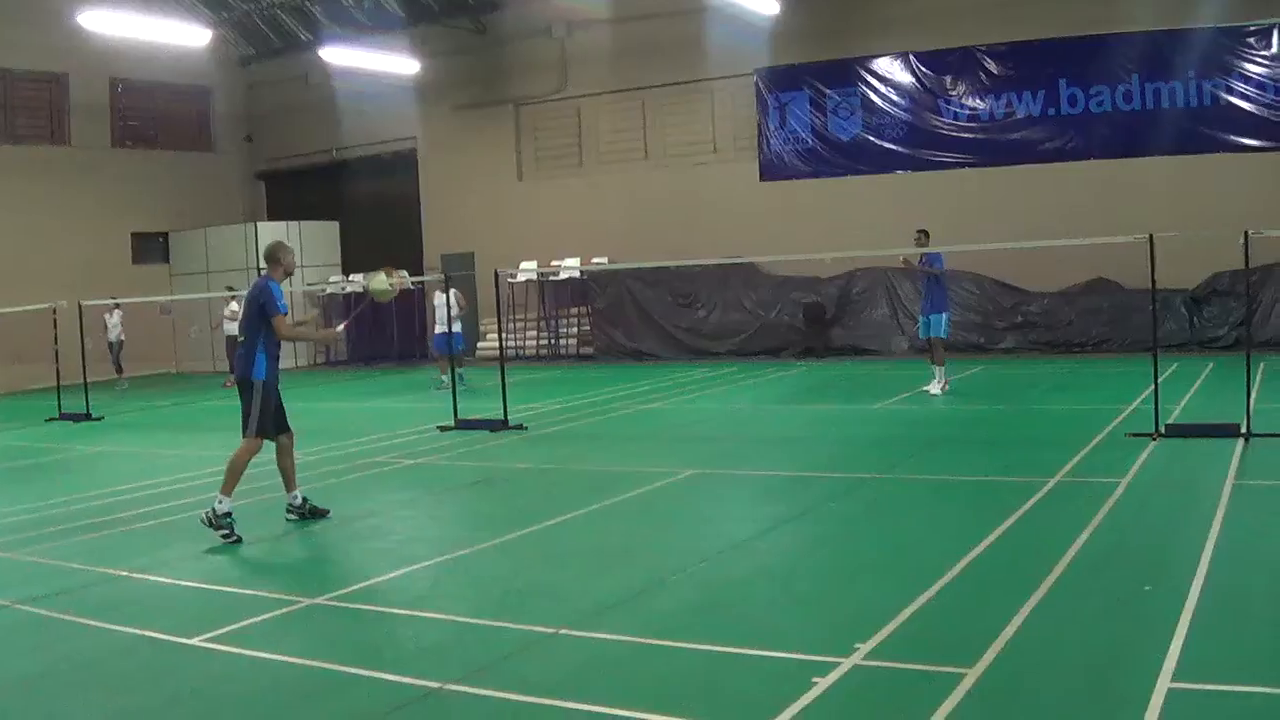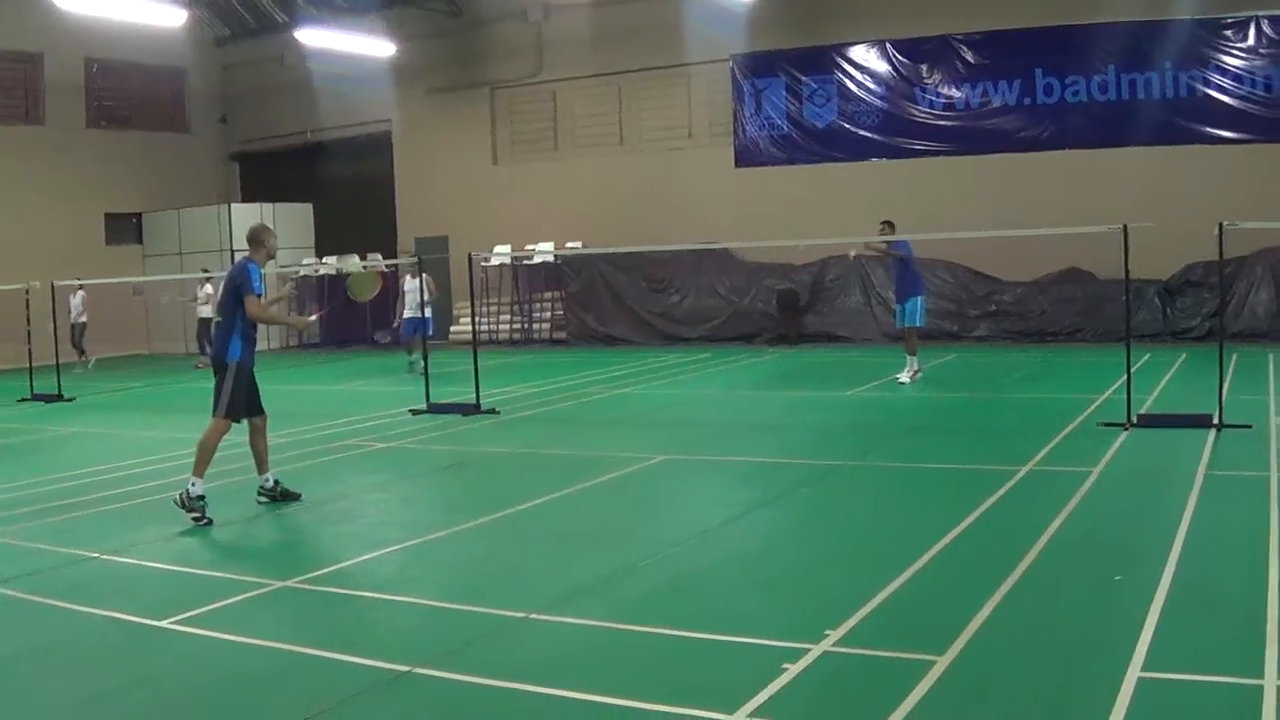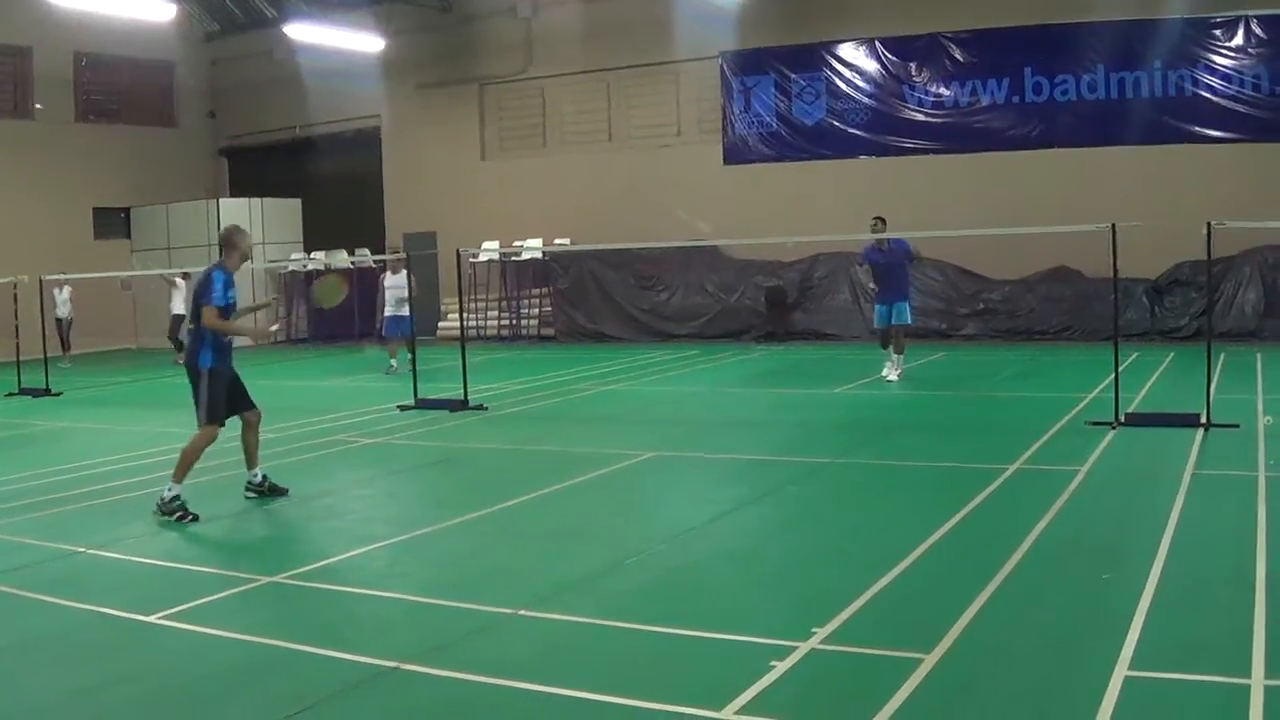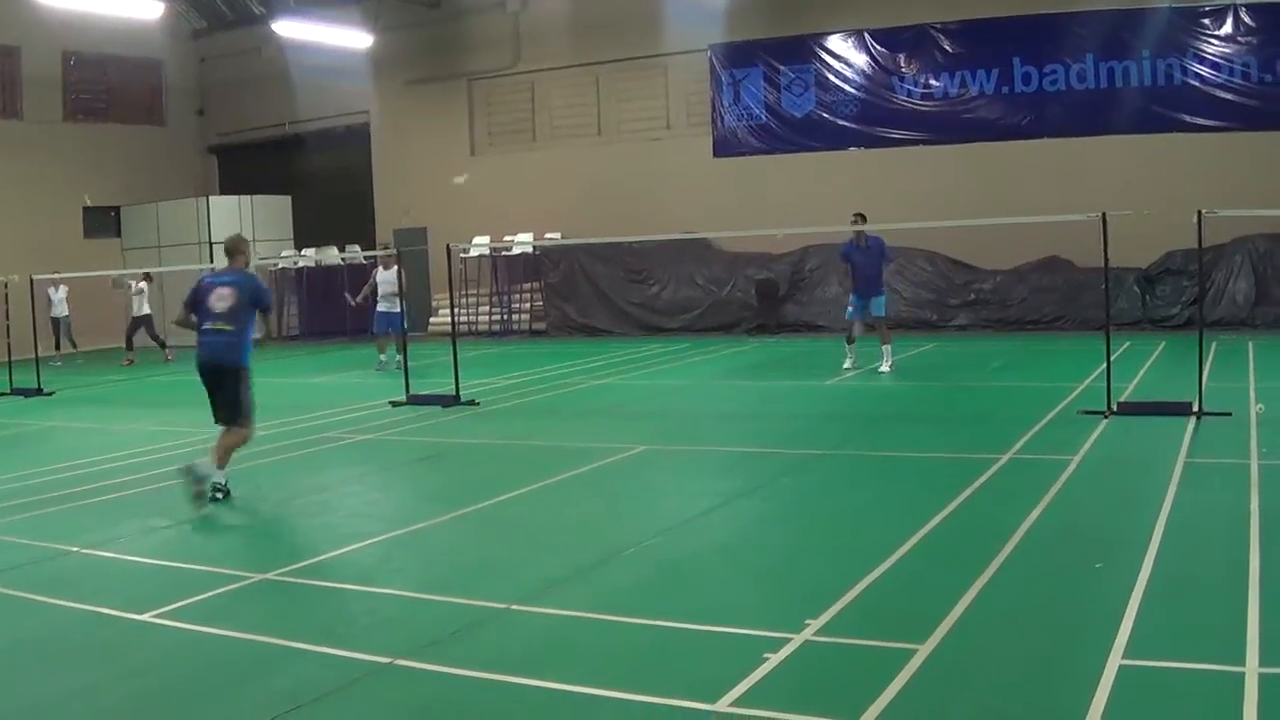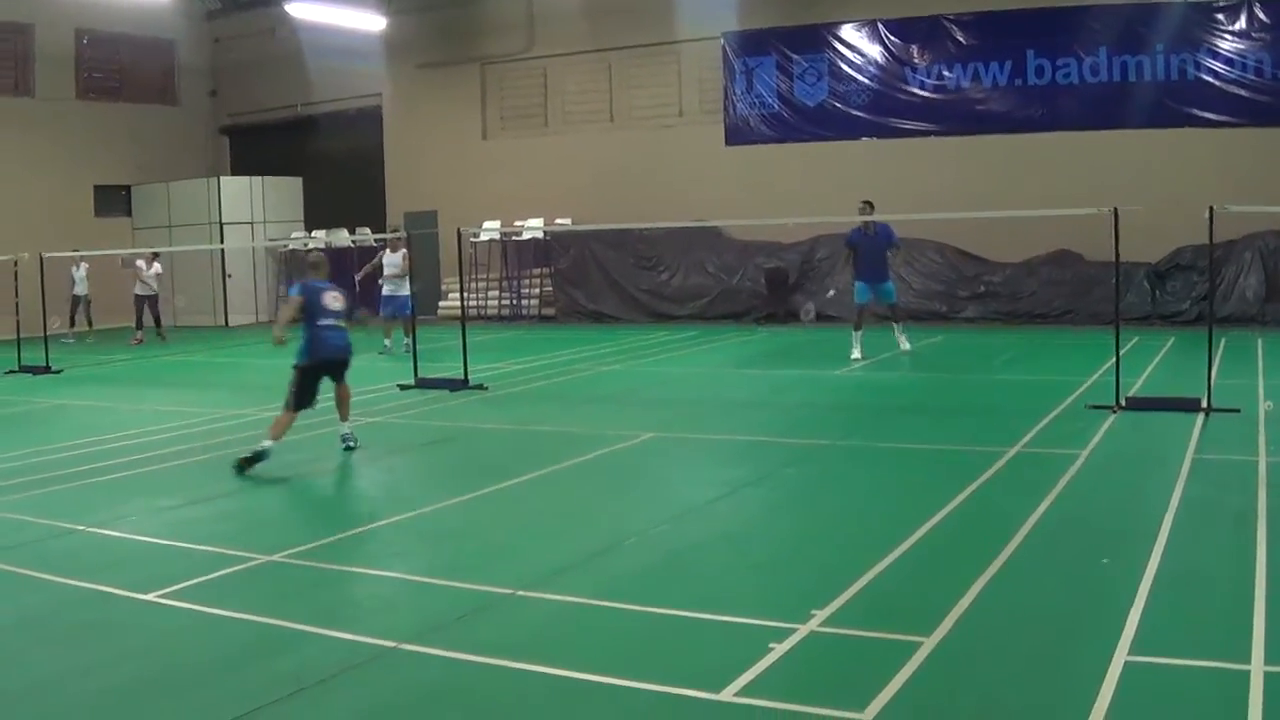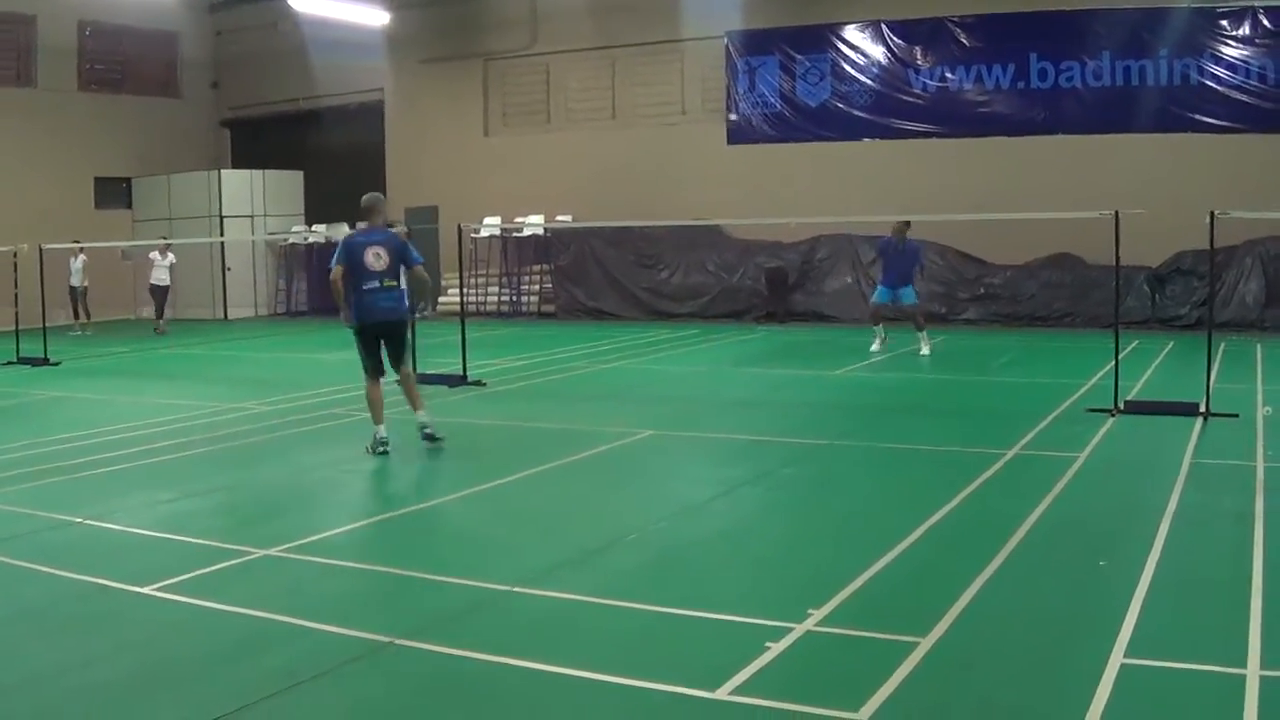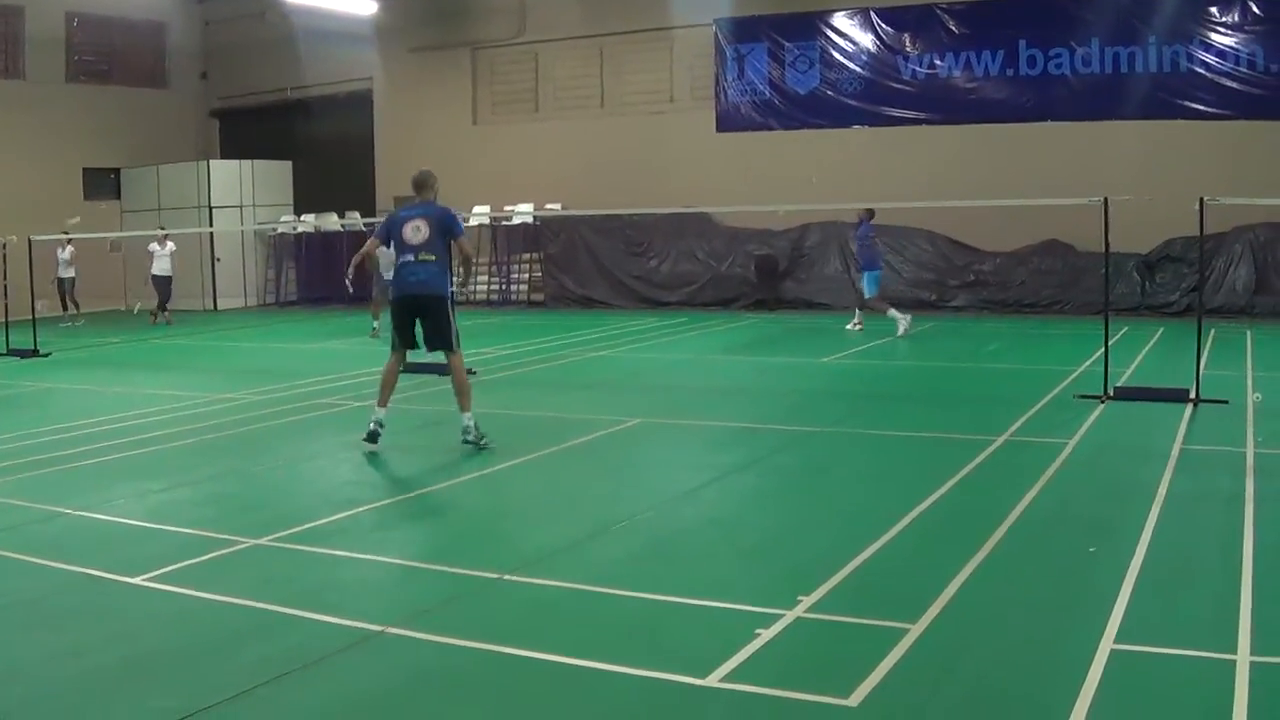
dt=0.5s
person 1, frame 1
left shoulder: (263, 287)
right shoulder: (269, 287)
right elbow: (282, 332)
left wrist: (303, 323)
right wrist: (319, 335)
left hip: (263, 375)
right hip: (256, 375)
left knee: (284, 437)
right knee: (253, 442)
left ankle: (295, 502)
right ankle: (219, 510)
person 1, frame 2
left shoulder: (245, 268)
right shoulder: (249, 268)
right elbow: (253, 312)
left wrist: (277, 298)
right wrist: (291, 321)
left hip: (239, 356)
right hip: (232, 356)
left knee: (258, 419)
right knee: (221, 422)
left ankle: (267, 485)
right ankle: (192, 492)
person 1, frame 3
left shoulder: (224, 276)
right shoulder: (216, 276)
right elbow: (209, 322)
left wrist: (258, 306)
right wrist: (251, 332)
left hip: (220, 362)
right hip: (206, 363)
left knee: (251, 416)
right knee: (209, 431)
left ankle: (255, 480)
right ankle: (170, 496)
person 1, frame 4
left shoulder: (204, 282)
right shoulder: (251, 282)
left elbow: (181, 320)
right elbow: (268, 320)
left hip: (206, 359)
right hip: (233, 359)
left knee: (231, 422)
right knee: (242, 427)
left ankle: (216, 480)
right ankle: (201, 467)
person 1, frame 5
left shoulder: (304, 286)
right shoulder: (340, 293)
left elbow: (294, 303)
right elbow: (348, 321)
left wrist: (278, 328)
left hip: (315, 353)
right hip: (342, 351)
left knee: (291, 410)
right knee: (340, 383)
left ankle: (264, 447)
right ankle: (347, 433)
person 1, frame 6
left shoulder: (349, 242)
right shoulder: (397, 240)
left elbow: (335, 278)
right elbow: (422, 278)
left wrist: (345, 309)
left hip: (365, 317)
right hip: (396, 314)
left knee: (372, 377)
right knee: (404, 369)
left ankle: (381, 436)
right ankle: (423, 423)
person 1, frame 7
left shoulder: (395, 218)
right shoulder: (445, 214)
left elbow: (369, 250)
right elbow: (465, 252)
right wrist: (466, 277)
left hip: (402, 293)
right hip: (435, 292)
left knee: (397, 357)
right knee: (454, 356)
left ankle: (377, 421)
right ankle: (468, 426)
